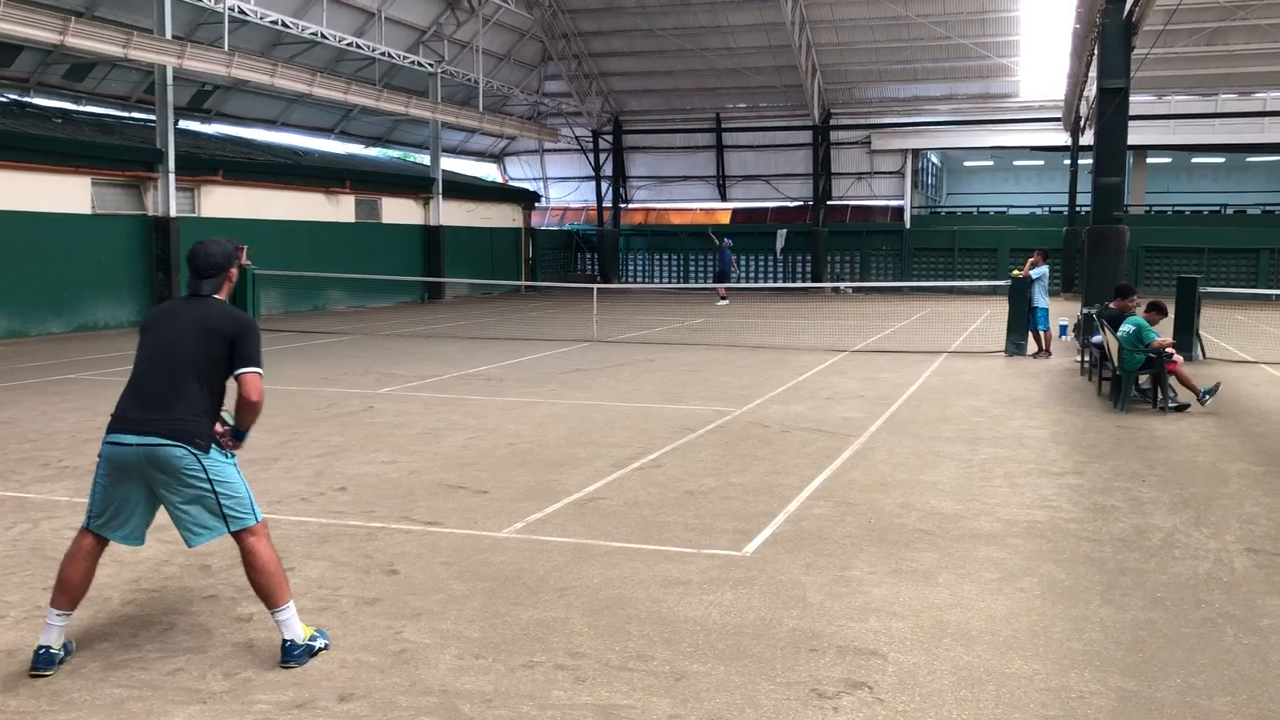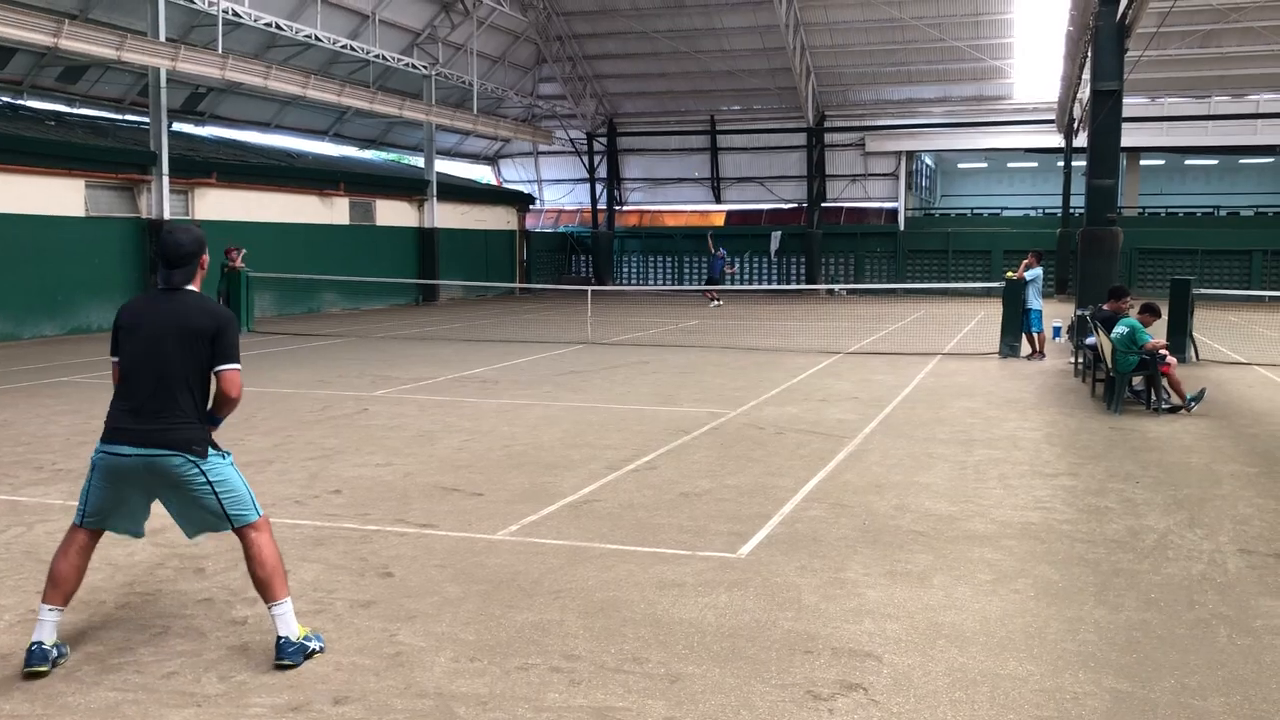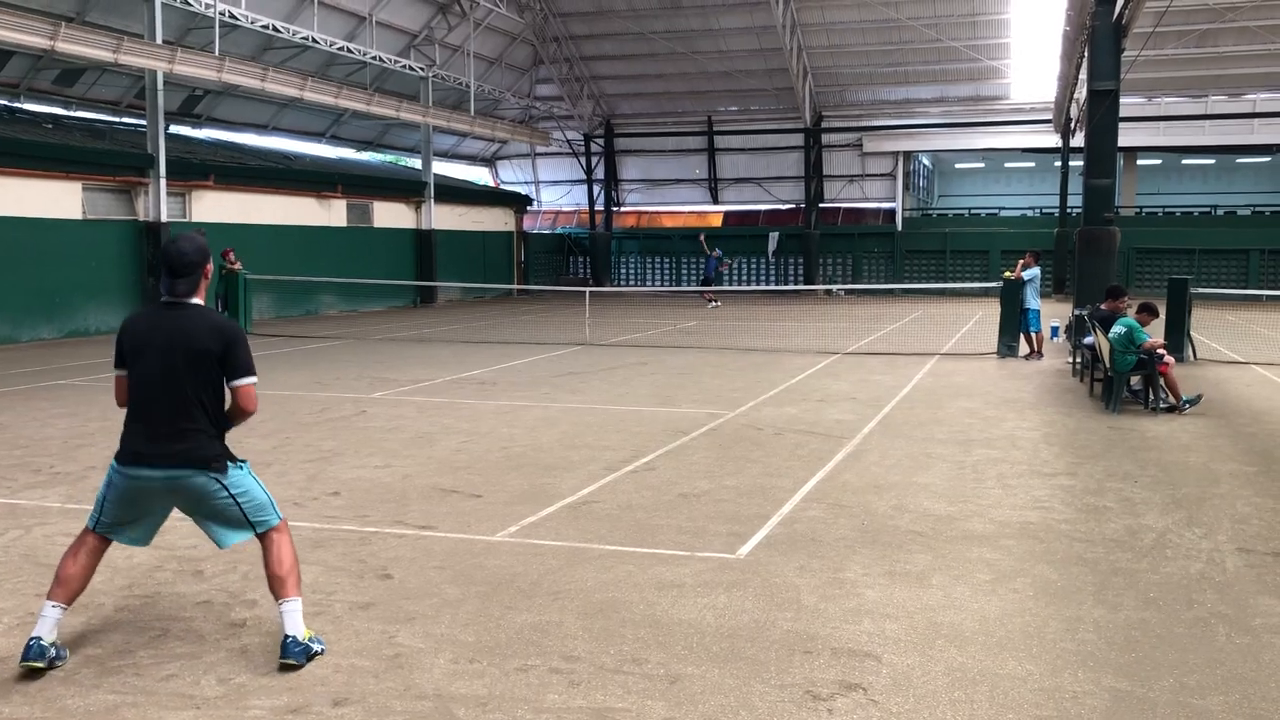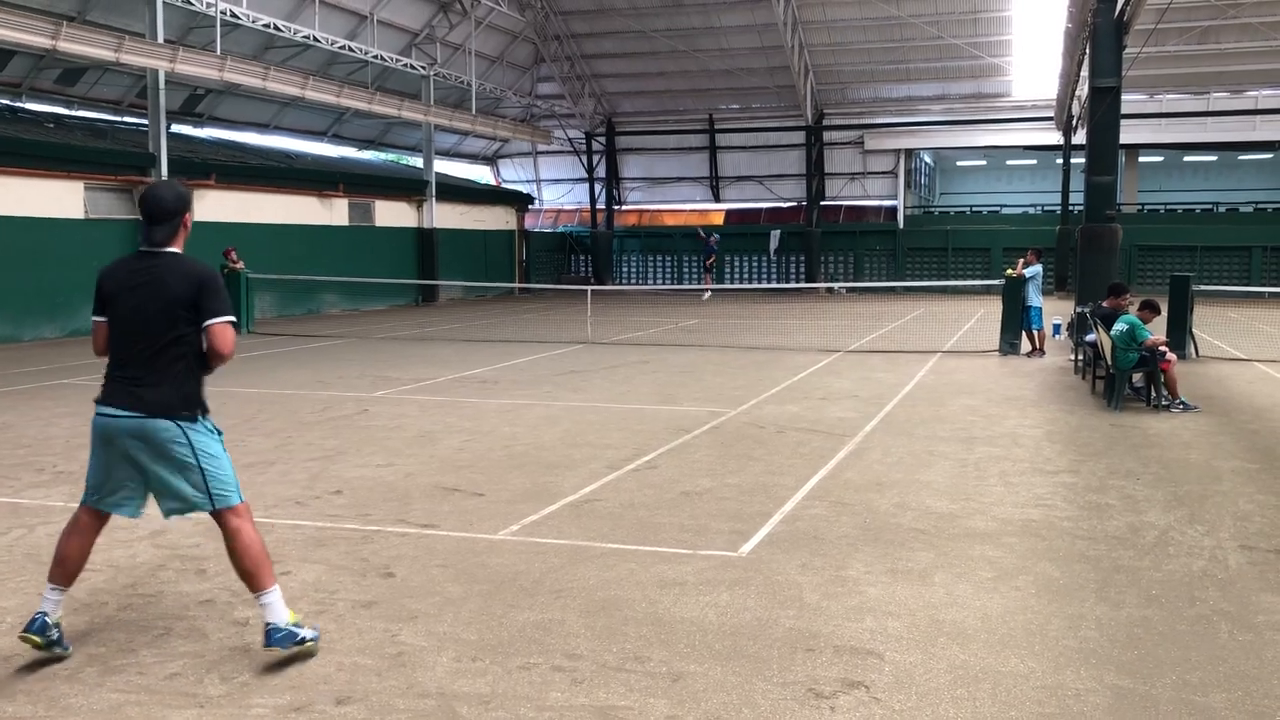
dt=0.3s
person 1, frame 1
left shoulder: (156, 316)
right shoulder: (238, 323)
right elbow: (251, 396)
right wrist: (236, 433)
left hip: (122, 437)
right hip: (183, 443)
left knee: (92, 535)
right knee: (251, 532)
left ankle: (49, 645)
right ankle: (295, 637)
person 1, frame 2
left shoulder: (128, 311)
right shoulder: (216, 316)
left elbow: (119, 380)
right elbow: (231, 391)
right wrist: (210, 419)
left hip: (118, 444)
right hip: (183, 448)
left knee: (83, 532)
right knee: (254, 528)
left ankle: (42, 643)
right ankle: (289, 636)
person 1, frame 3
left shoulder: (132, 326)
right shoulder: (224, 330)
left elbow: (122, 396)
right elbow: (247, 405)
left hip: (136, 463)
right hip: (202, 464)
left knee: (93, 537)
right knee: (274, 532)
left ankle: (41, 639)
right ankle: (296, 637)
person 1, frame 4
left shoulder: (111, 275)
right shoulder: (202, 277)
left elbow: (101, 345)
right elbow: (223, 348)
left hip: (114, 414)
right hip: (175, 418)
left knee: (90, 514)
right knee: (233, 516)
left ankle: (45, 619)
right ankle: (280, 622)
